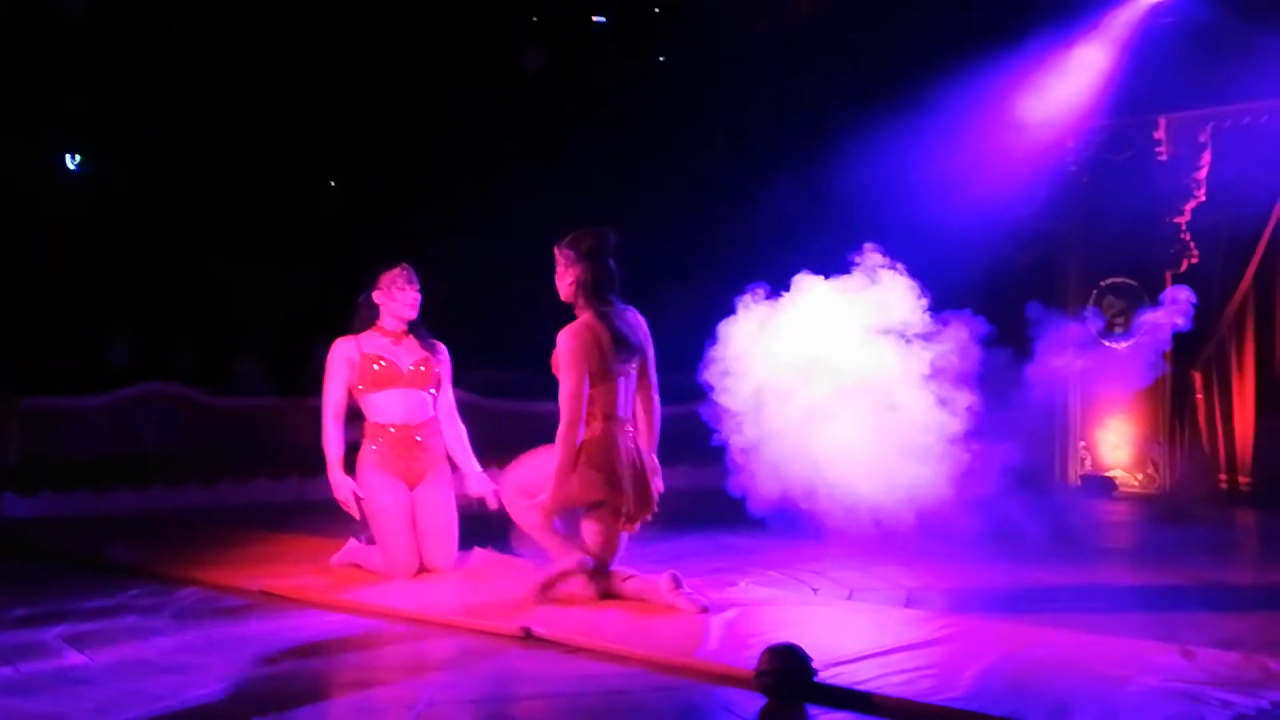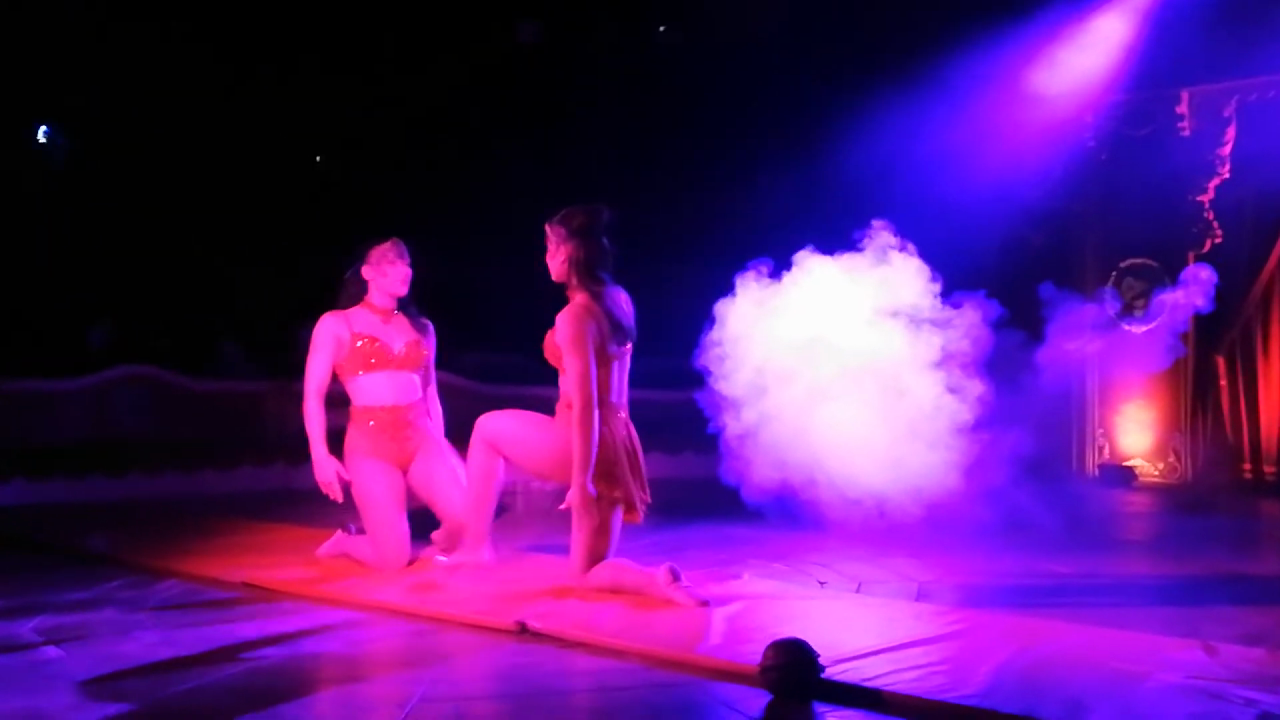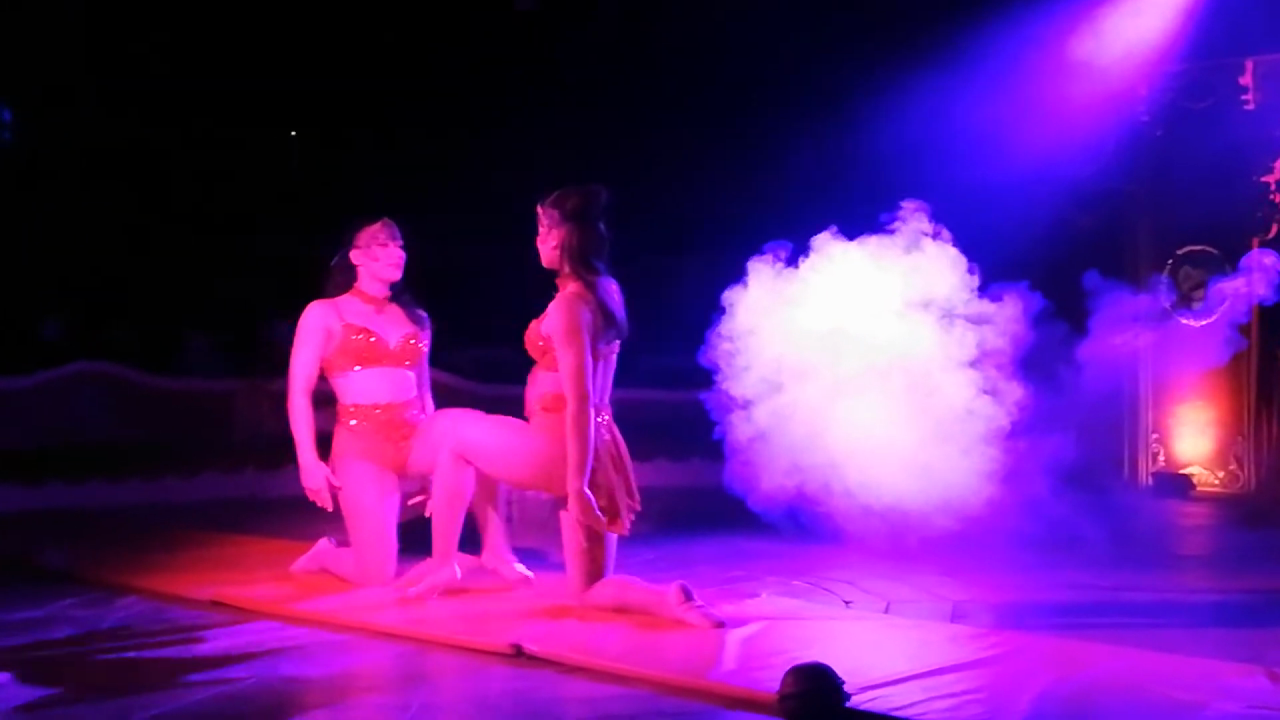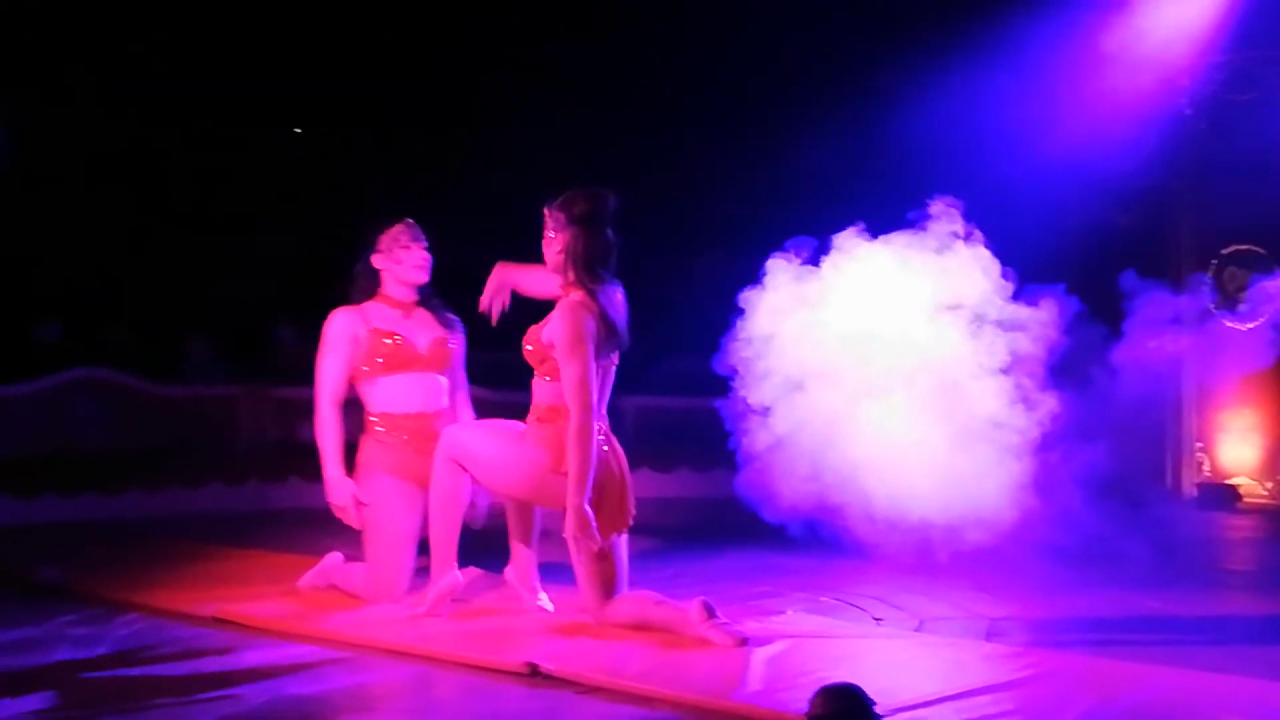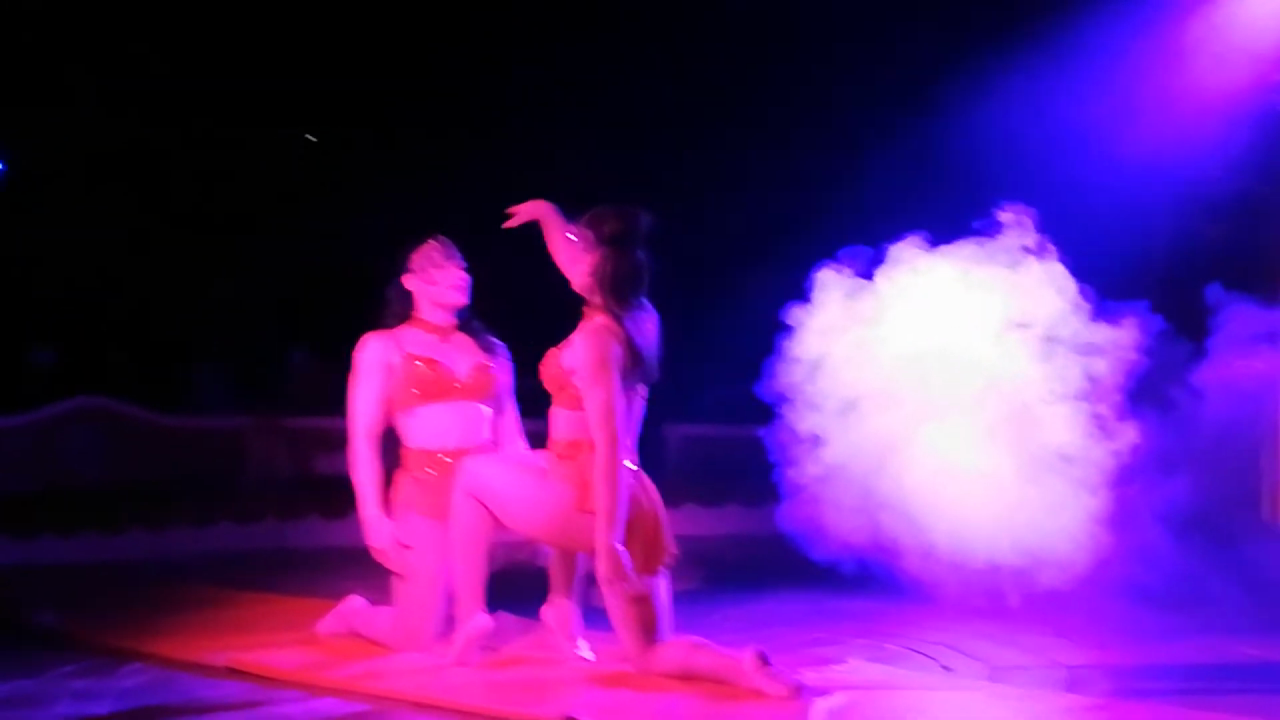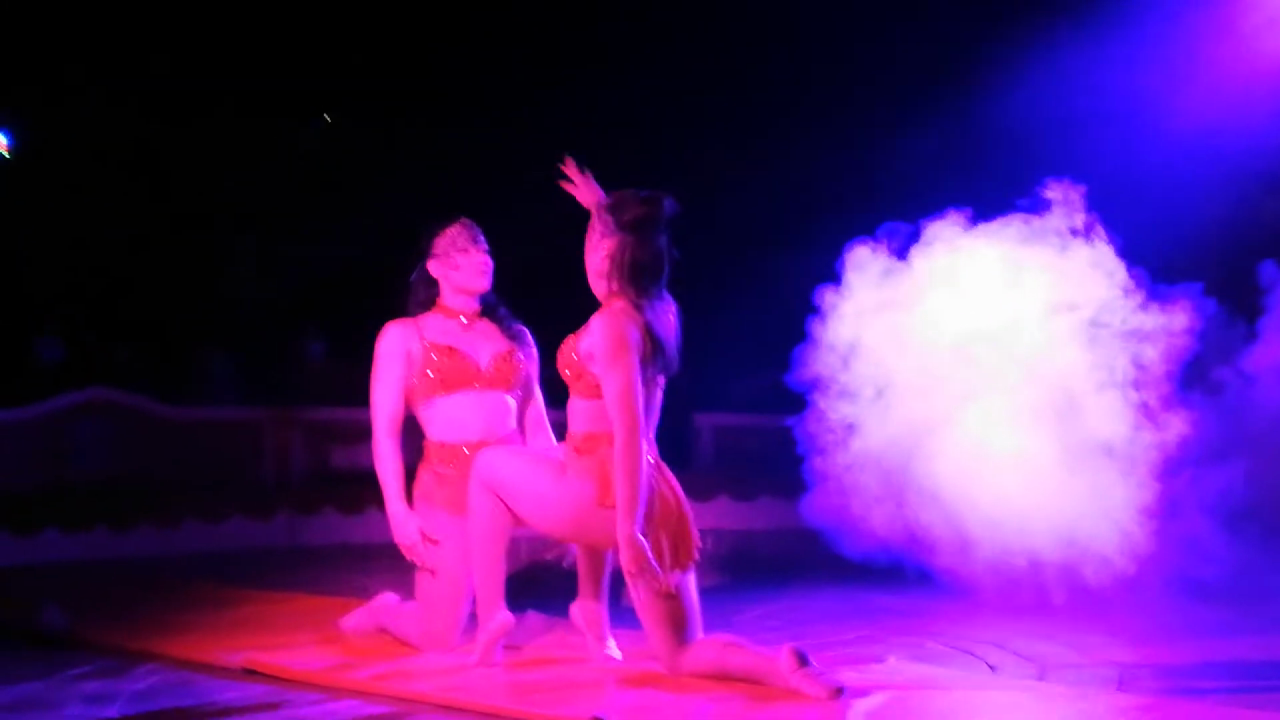
dt=0.2s
person 1, frame 1
left shoulder: (575, 336)
right shoulder: (633, 321)
left elbow: (573, 422)
right elbow: (650, 400)
left wrist: (553, 489)
right wrist: (648, 460)
left hip: (594, 457)
right hip: (630, 457)
left knee: (514, 482)
right knee: (594, 578)
left ankle: (569, 559)
right ankle: (657, 587)
person 1, frame 2
left shoulder: (575, 317)
right shoulder: (618, 300)
left elbow: (585, 405)
left wrist: (579, 481)
left hip: (583, 445)
right hip: (618, 444)
left knee: (487, 429)
right knee: (588, 571)
left ankle: (476, 544)
right ankle: (658, 580)
person 1, frame 3
left shoulder: (567, 307)
right shoulder: (606, 290)
left elbow: (579, 403)
left wrist: (576, 486)
left hip: (563, 449)
right hip: (603, 451)
left knee: (454, 435)
right knee: (590, 589)
left ankle: (444, 564)
right ankle: (668, 600)
person 1, frame 4
left shoulder: (570, 314)
right shoulder: (608, 294)
left elbow: (582, 414)
right elbow: (557, 283)
left wrist: (576, 501)
left hip: (560, 462)
right hip: (599, 465)
left knee: (453, 441)
right knee: (608, 607)
left ankle: (443, 574)
right ankle: (689, 617)
person 1, frame 5
left shoulder: (595, 339)
right shoulder: (640, 318)
left elbow: (609, 445)
right elbow: (580, 270)
left wrist: (606, 540)
right wrist: (549, 216)
left hip: (587, 503)
right hip: (631, 506)
left knee: (473, 475)
right knee: (653, 655)
left ankle: (469, 617)
right ankle: (741, 668)
person 1, frame 6
left shoulder: (612, 324)
right shoulder: (658, 309)
left elbow: (629, 434)
right elbow: (601, 281)
left wrist: (628, 530)
right wrist: (598, 207)
left hip: (608, 496)
right hip: (653, 499)
left knee: (489, 467)
right knee: (682, 655)
left ankle: (491, 616)
right ankle: (779, 667)
person 2, frame 1
left shoulder: (435, 351)
right shoulder: (348, 348)
left elbow: (448, 417)
right elbow: (332, 416)
left wrist: (472, 471)
right wrist: (336, 472)
left hip: (431, 460)
right hip: (380, 461)
left knee: (442, 563)
right knee: (403, 567)
right ankle: (357, 551)
person 2, frame 2
left shoulder: (422, 329)
right shoulder: (335, 325)
right elbow: (314, 395)
left wrist: (441, 451)
right wrist: (320, 454)
left hip: (421, 439)
right hip: (369, 444)
left knee: (466, 517)
right knee: (394, 559)
left ankle: (449, 536)
right ankle: (346, 542)
person 2, frame 3
left shoulder: (417, 319)
right shoulder: (324, 314)
right elbow: (299, 393)
right wrist: (308, 459)
left hip: (416, 436)
right hip: (360, 444)
right knee: (377, 575)
left ankle: (496, 548)
right ankle: (326, 555)
person 2, frame 4
left shoulder: (448, 324)
right shoulder: (348, 321)
right elbow: (326, 405)
right wrist: (335, 475)
right hip: (388, 456)
right knee: (387, 591)
right ankle: (335, 570)
person 2, frame 5
left shoulder: (491, 350)
right shoulder: (381, 347)
left elbow: (510, 433)
right elbow: (362, 438)
right wrist: (371, 515)
right hip: (427, 492)
right knee: (413, 640)
left ankle: (562, 612)
right ankle: (357, 615)
person 2, frame 6
left shoulder: (516, 336)
left elbow: (536, 425)
right elbow: (385, 431)
right wrist: (398, 511)
right hip: (448, 485)
right ankle: (387, 611)
